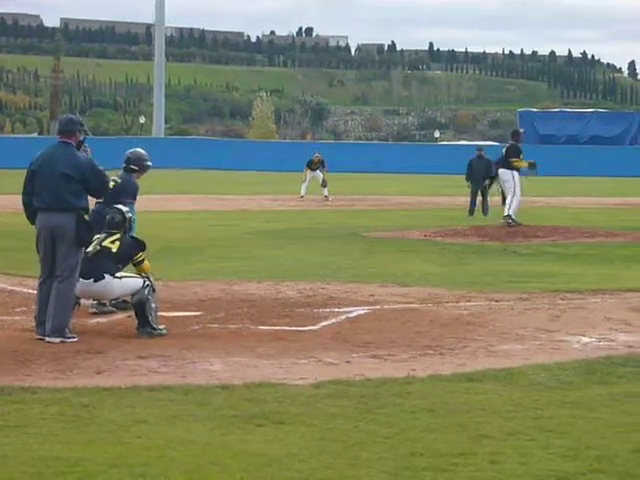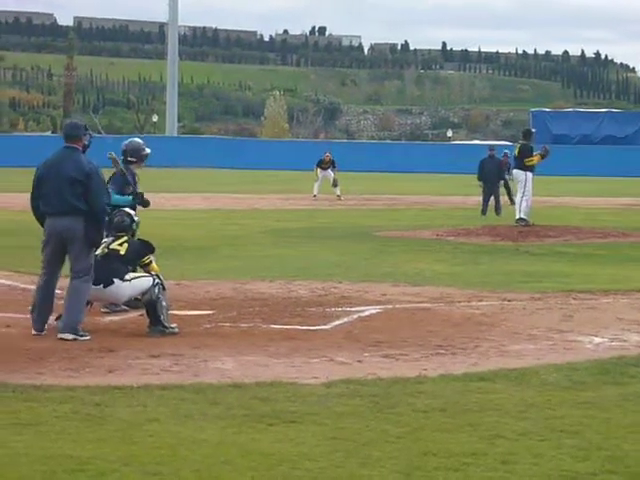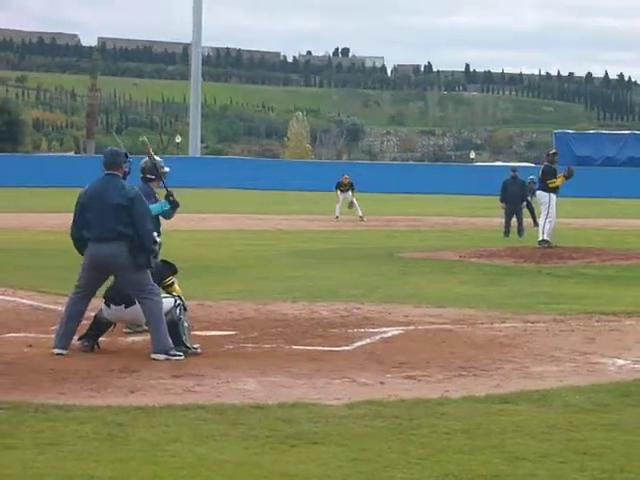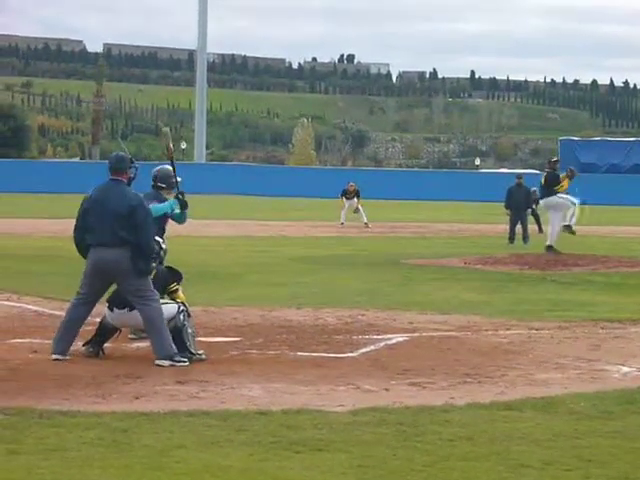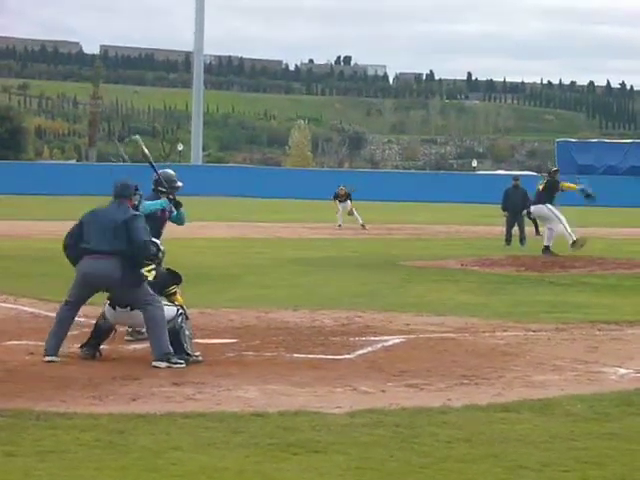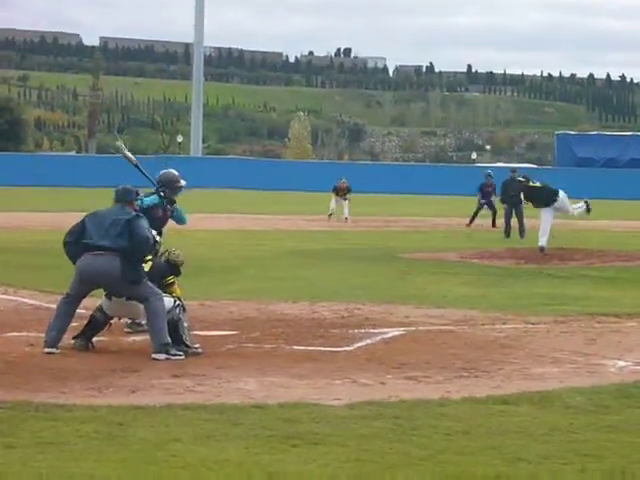
dt=0.7s
person 1, frame 1
left shoulder: (40, 159)
right shoulder: (81, 161)
left elbow: (27, 195)
right elbow: (101, 189)
left wrist: (35, 219)
left hip: (43, 220)
right hip: (70, 221)
left knee: (46, 274)
right knee: (66, 275)
left ankle: (42, 327)
right ankle: (57, 330)
person 1, frame 2
left shoulder: (46, 165)
right shoulder: (87, 165)
left elbow: (35, 200)
right elbow: (99, 202)
left wrist: (46, 222)
right wrist: (98, 228)
left hip: (53, 224)
right hip: (79, 224)
left knee: (48, 273)
right knee: (82, 276)
left ankle: (38, 324)
right ankle: (69, 326)
person 1, frame 3
left shoulder: (87, 192)
right shoulder: (130, 192)
left elbow: (76, 229)
right elbow: (144, 227)
left wrist: (85, 251)
right wrist: (149, 252)
left hip: (95, 250)
right hip: (123, 251)
left knee: (80, 295)
right knee: (150, 295)
left ankle: (61, 344)
right ankle: (162, 348)
person 1, frame 4
left shoulder: (92, 197)
right shoulder: (134, 199)
left elbow: (79, 233)
right elbow: (146, 236)
left wrist: (89, 255)
right wrist: (147, 261)
left hip: (97, 256)
right hip: (125, 257)
left knee: (82, 301)
right knee: (149, 302)
left ankle: (59, 349)
right ankle: (166, 354)
person 1, frame 5
left shoulder: (92, 215)
right shoulder: (133, 216)
left elbow: (69, 243)
right elbow: (141, 245)
right wrist: (148, 257)
left hip: (87, 267)
right hip: (116, 268)
left knee: (70, 305)
right knee: (152, 304)
left ankle: (50, 351)
right ankle: (163, 356)
person 1, frame 6
left shoulder: (93, 216)
right shoulder: (135, 217)
left elbow: (69, 240)
right elbow: (145, 241)
right wrist: (135, 262)
left hip: (86, 264)
right hip: (115, 265)
left knee: (70, 299)
right knee: (153, 297)
left ankle: (50, 343)
right ankle: (162, 348)
person 2, frame 1
left shoulder: (117, 179)
right shoulder: (131, 184)
right elbow: (130, 213)
right wrist: (131, 237)
left hip: (98, 222)
right hip: (103, 225)
left ankle: (115, 299)
right ankle: (97, 302)
person 2, frame 2
left shoulder: (133, 174)
right shoulder: (121, 174)
left elbow: (135, 197)
right elbow: (109, 197)
left wrist: (142, 200)
right wrist: (132, 199)
right ankle: (110, 301)
person 2, frame 3
left shoulder: (151, 192)
right shoulder: (144, 190)
left elbow: (165, 214)
left wrist: (172, 207)
right wrist: (165, 203)
right ankle: (133, 321)
person 2, frame 4
left shoulder: (166, 201)
right shoulder: (150, 197)
left elbow: (180, 220)
right elbow: (150, 212)
left wrist: (182, 207)
right wrist: (173, 203)
right ankle: (137, 328)
person 2, frame 5
left shoulder: (165, 206)
right shoulder: (150, 200)
left elbow: (180, 221)
right elbow: (142, 209)
left wrist: (178, 208)
right wrist: (165, 202)
right ankle: (133, 329)
person 2, frame 6
left shoulder: (169, 204)
right shoulder: (151, 200)
left elbow: (183, 221)
right elbow: (135, 205)
left wrist: (174, 205)
right wrist: (157, 198)
right ankle: (133, 320)
person 3, frame 1
left shoulder: (97, 238)
right shoulder: (129, 242)
right elbow: (145, 270)
right wrist: (137, 250)
left hip: (80, 286)
right hip: (104, 284)
right knee: (145, 283)
right ankle: (147, 327)
person 3, frame 2
left shoulder: (104, 243)
right shoulder: (139, 244)
right elbow: (154, 272)
left hip: (92, 290)
right hip: (117, 289)
right knee: (154, 281)
right ankle: (159, 325)
person 3, frame 3
right shoulder: (159, 266)
right elbow: (176, 293)
left hip: (112, 310)
right hip: (137, 310)
right knee: (176, 302)
left ankle: (88, 341)
right ankle: (182, 347)
person 3, frame 4
right shoulder: (164, 272)
right elbow: (180, 300)
left hip: (115, 314)
right knee: (180, 310)
left ankle: (93, 346)
right ankle: (186, 352)
person 3, frame 5
right shoulder: (163, 274)
right elbow: (178, 302)
left hip: (114, 313)
right hip: (140, 312)
left knee: (107, 313)
right knee: (178, 312)
left ankle: (89, 348)
right ankle: (183, 354)
person 3, frame 6
right shoulder: (161, 265)
right elbow: (176, 294)
left hip: (112, 304)
right hip: (138, 304)
left knee: (104, 307)
right knee: (175, 304)
left ankle: (82, 340)
right ankle: (182, 346)
